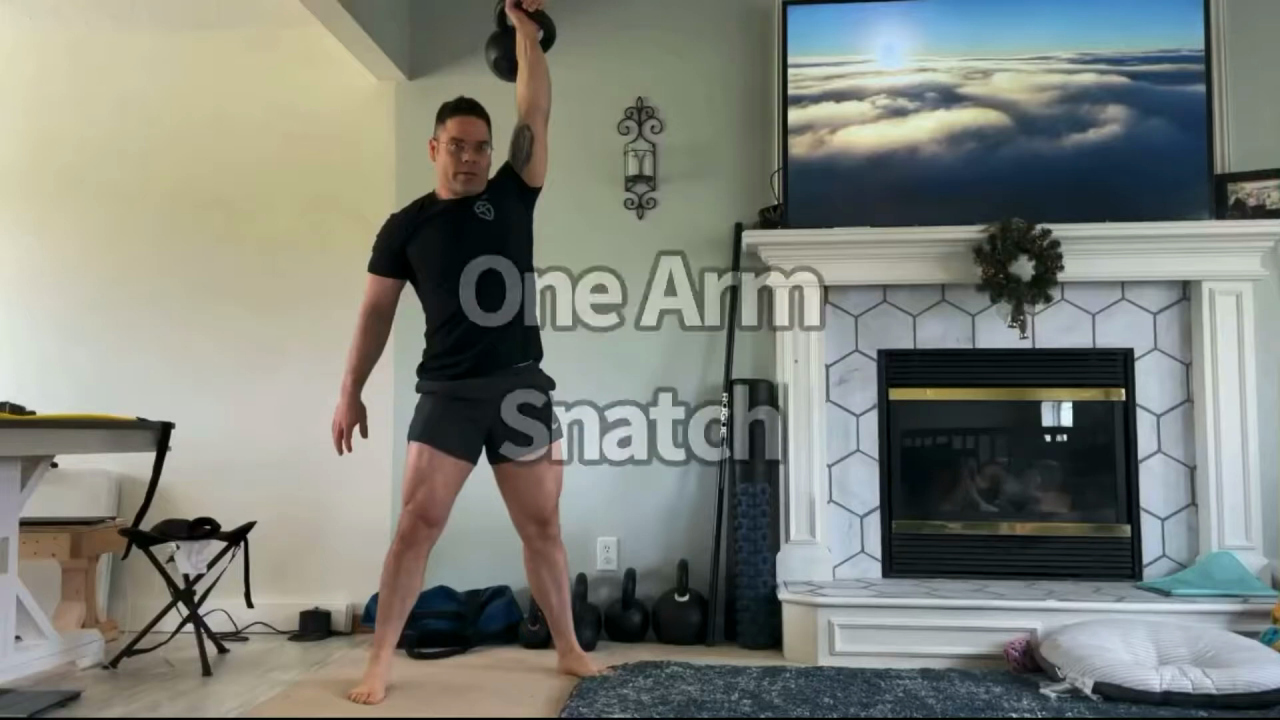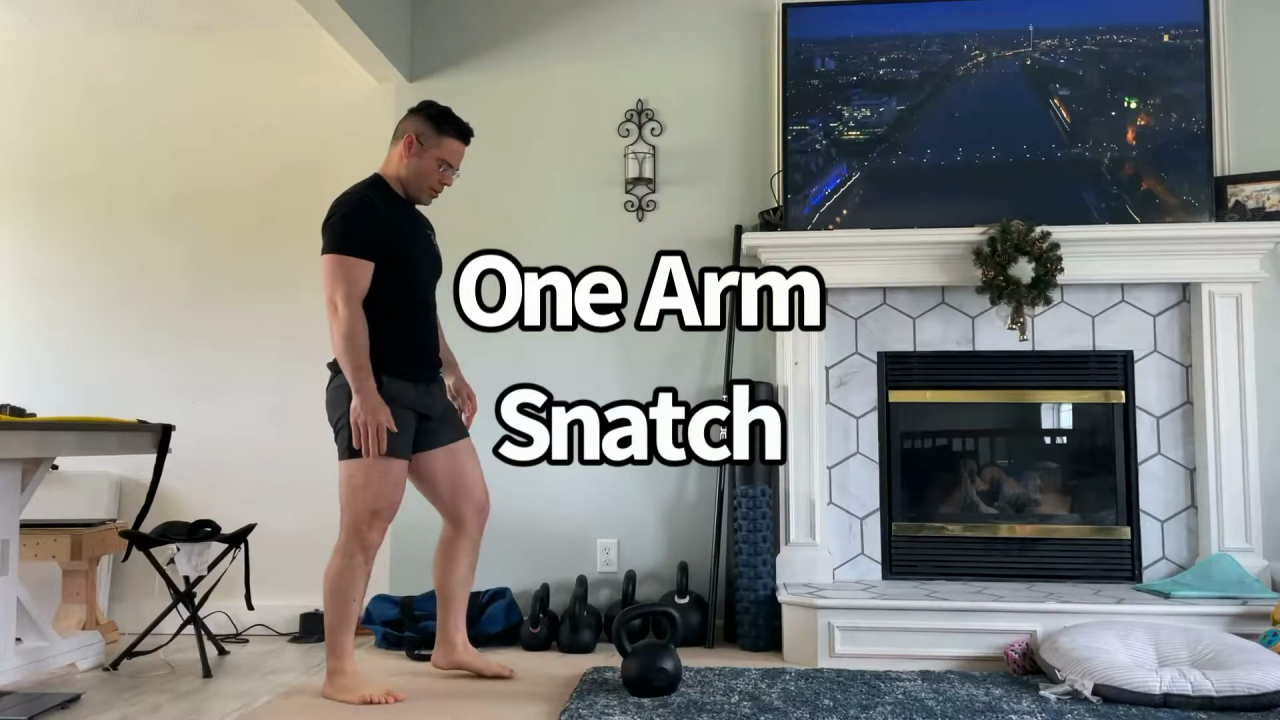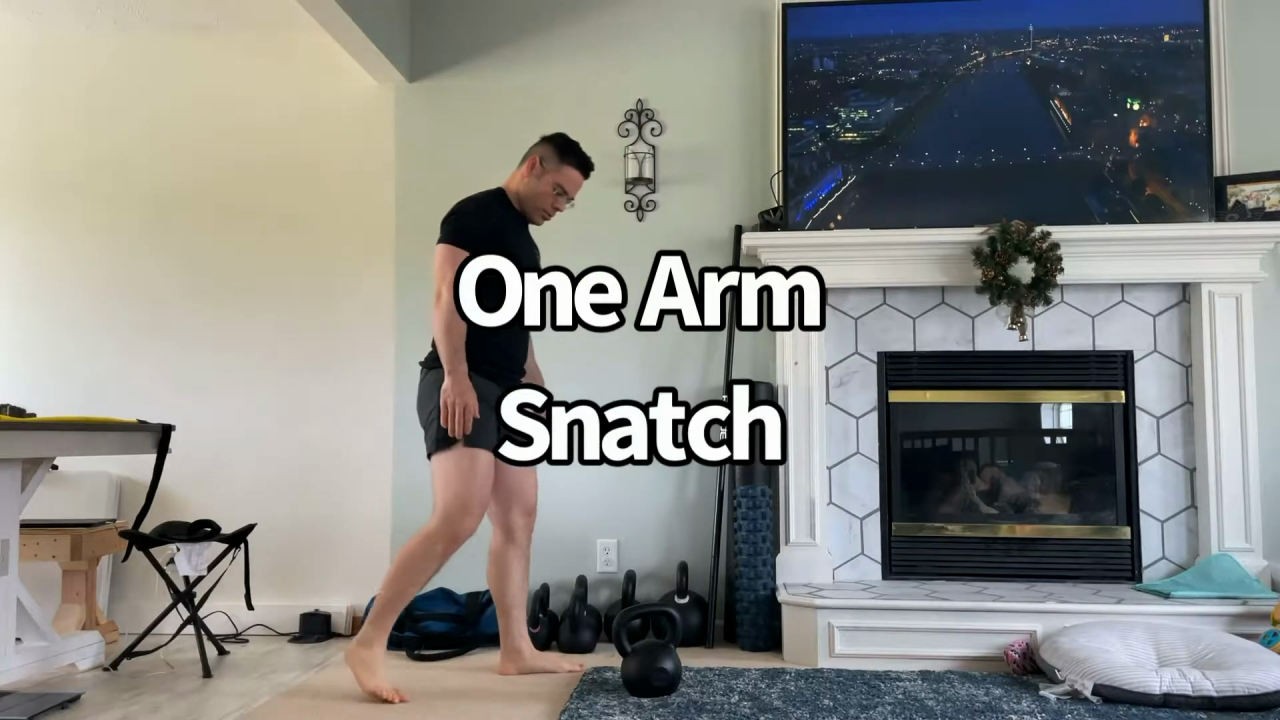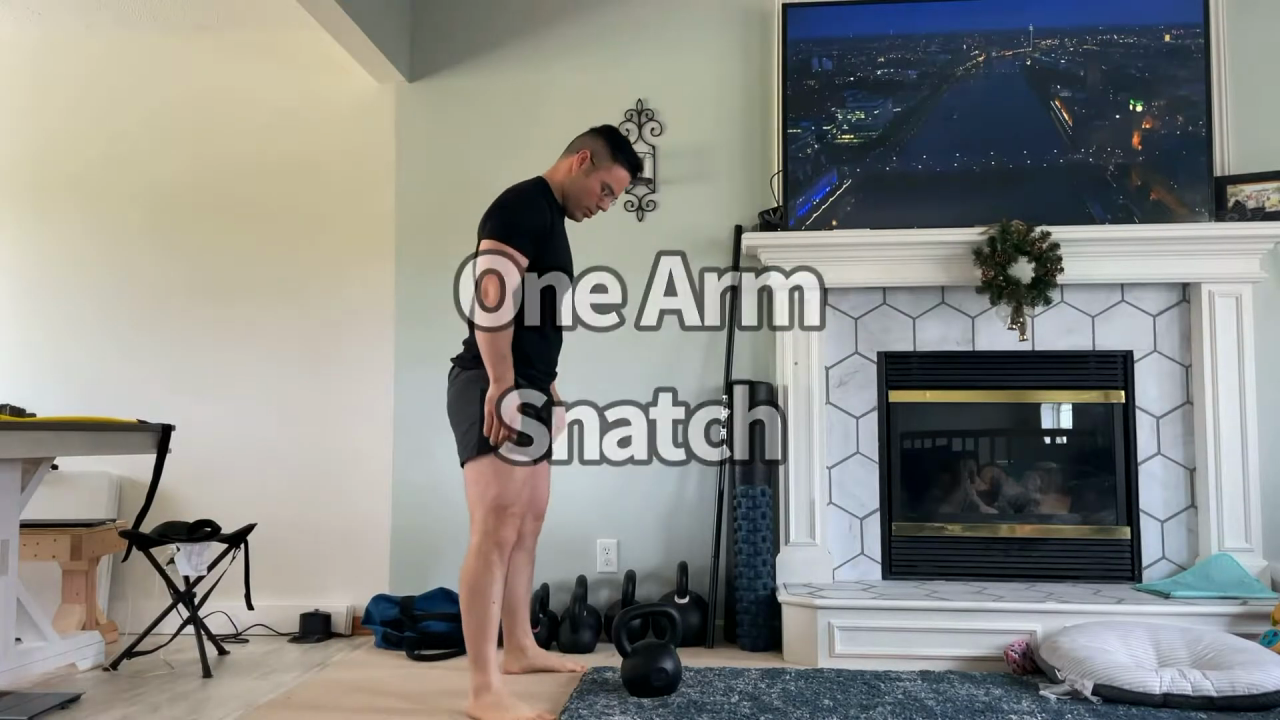
dt=0.7s
person 1, frame 1
left shoulder: (512, 196)
right shoulder: (406, 226)
left elbow: (536, 112)
right elbow: (376, 311)
right wrist: (351, 392)
left hip: (521, 388)
right hip: (448, 394)
left knee: (542, 526)
right knee: (417, 524)
left ankle: (569, 649)
right ankle: (379, 662)
person 1, frame 2
left shoulder: (417, 221)
right shoulder: (357, 209)
right elbow: (343, 307)
left wrist: (453, 373)
right wrist: (363, 393)
left hip: (426, 392)
right hip: (376, 395)
left knee: (471, 509)
right knee: (364, 532)
left ankle: (452, 644)
right ankle: (338, 671)
person 1, frame 3
left shoulder: (524, 240)
right shoulder: (476, 215)
right elbow: (446, 299)
left wrist: (539, 389)
right wrist: (455, 378)
left hip: (505, 393)
right hip: (460, 390)
left knee: (519, 520)
right knee: (456, 519)
left ankle: (518, 648)
right ankle: (369, 646)
person 1, frame 4
left shoulder: (551, 220)
right shoulder: (521, 205)
right elbow: (491, 296)
left wrist: (547, 391)
right wrist: (501, 383)
left hip: (527, 391)
right hip: (493, 388)
left knee: (526, 524)
right knee: (496, 531)
left ankle: (520, 647)
